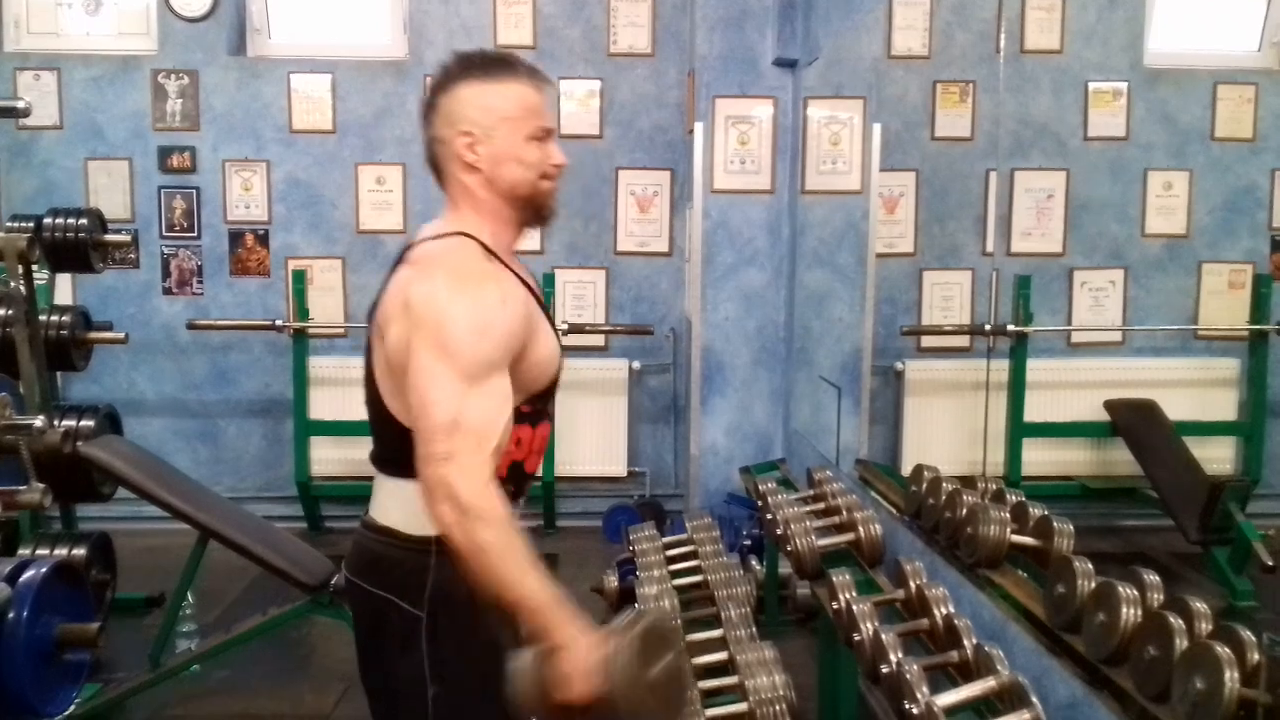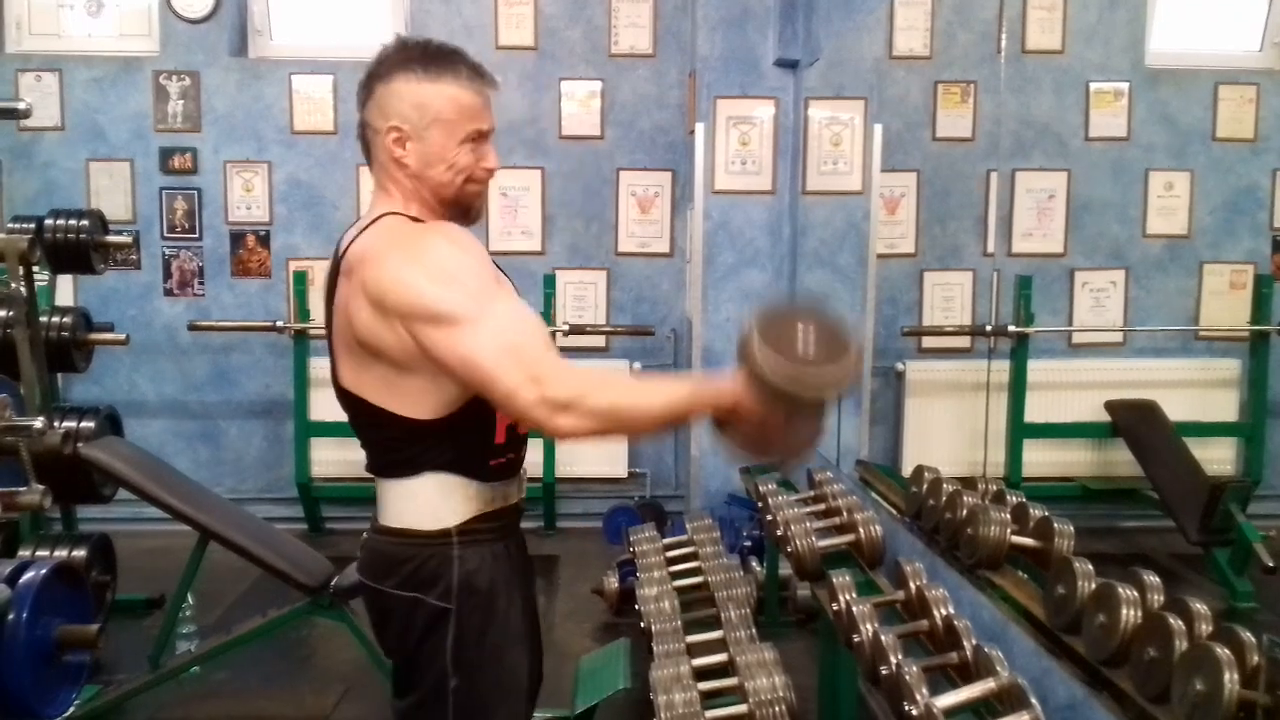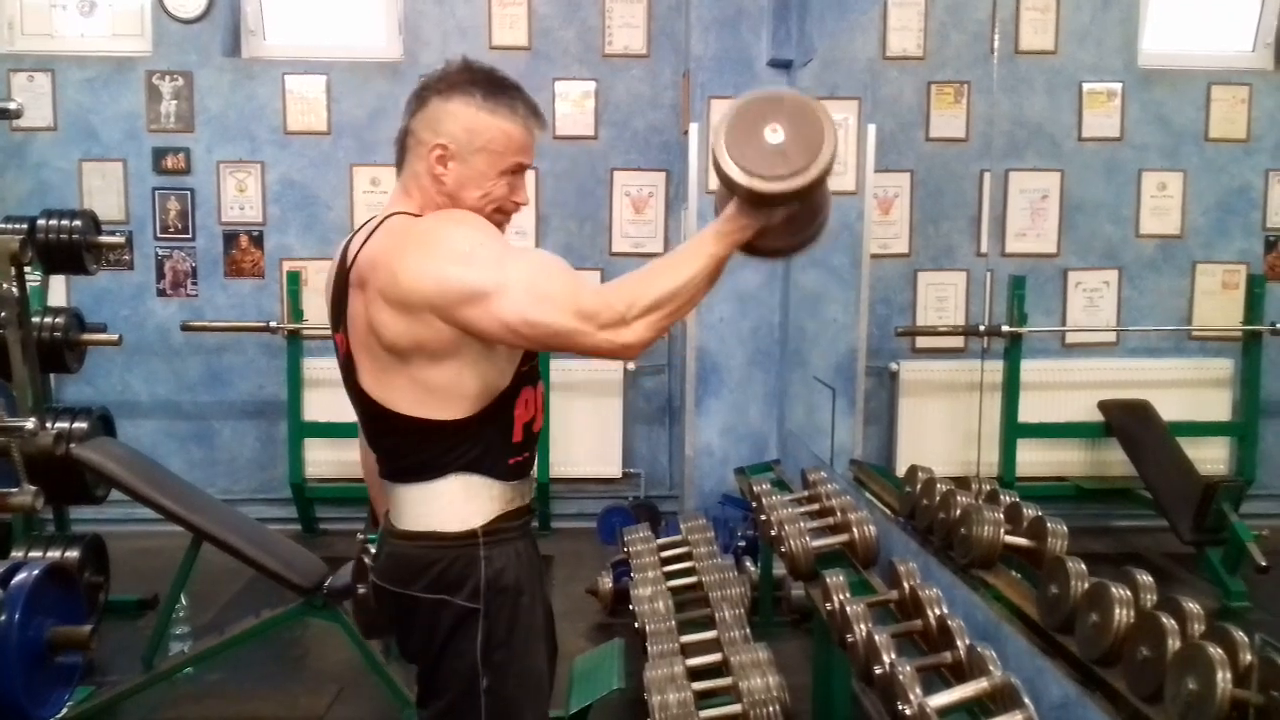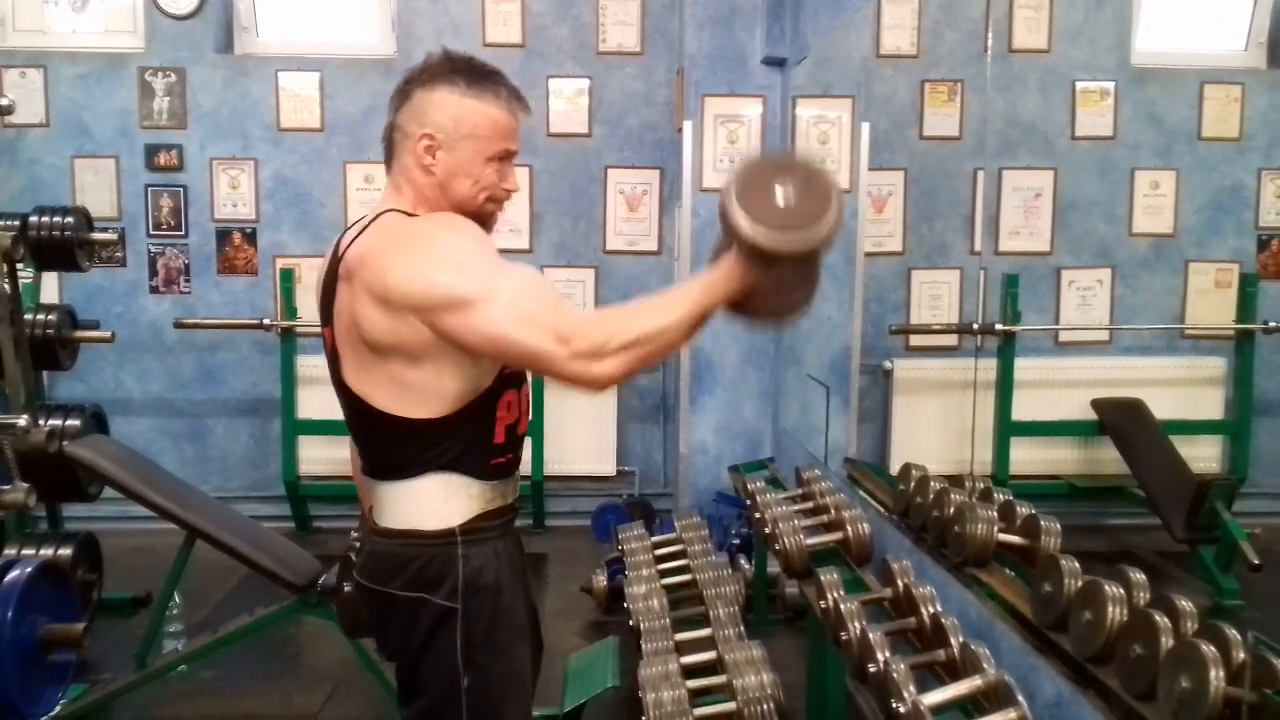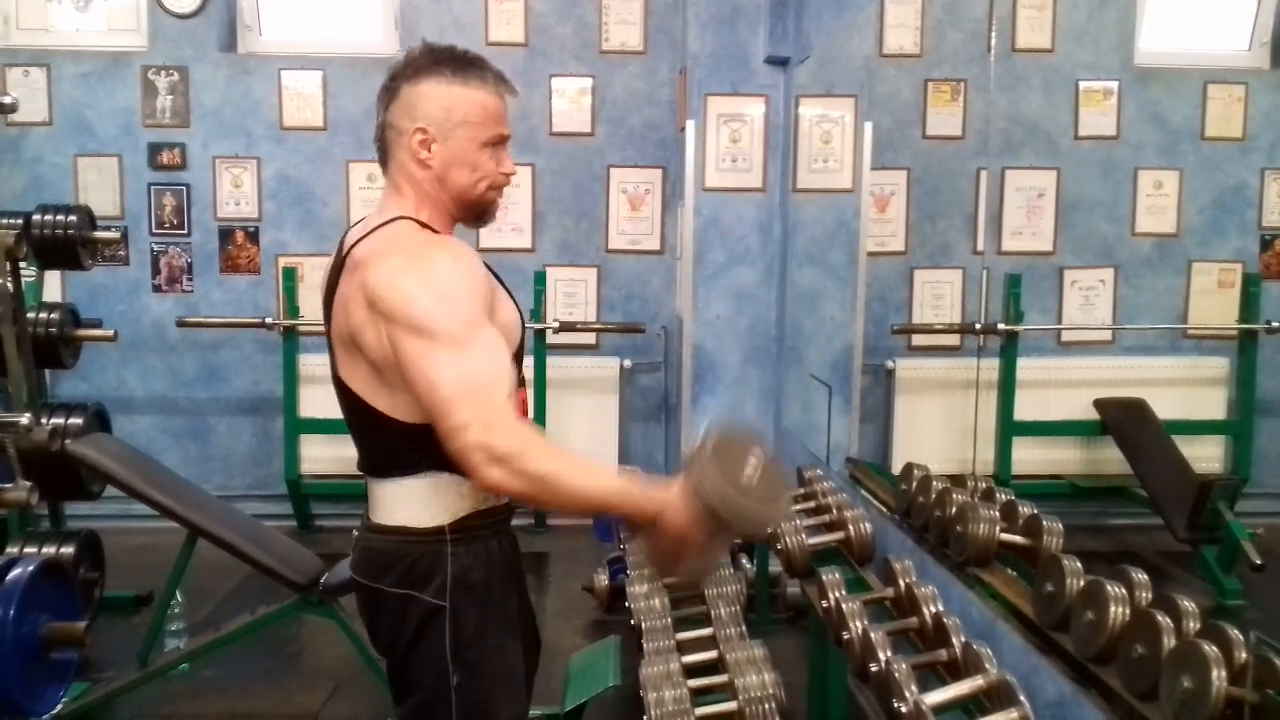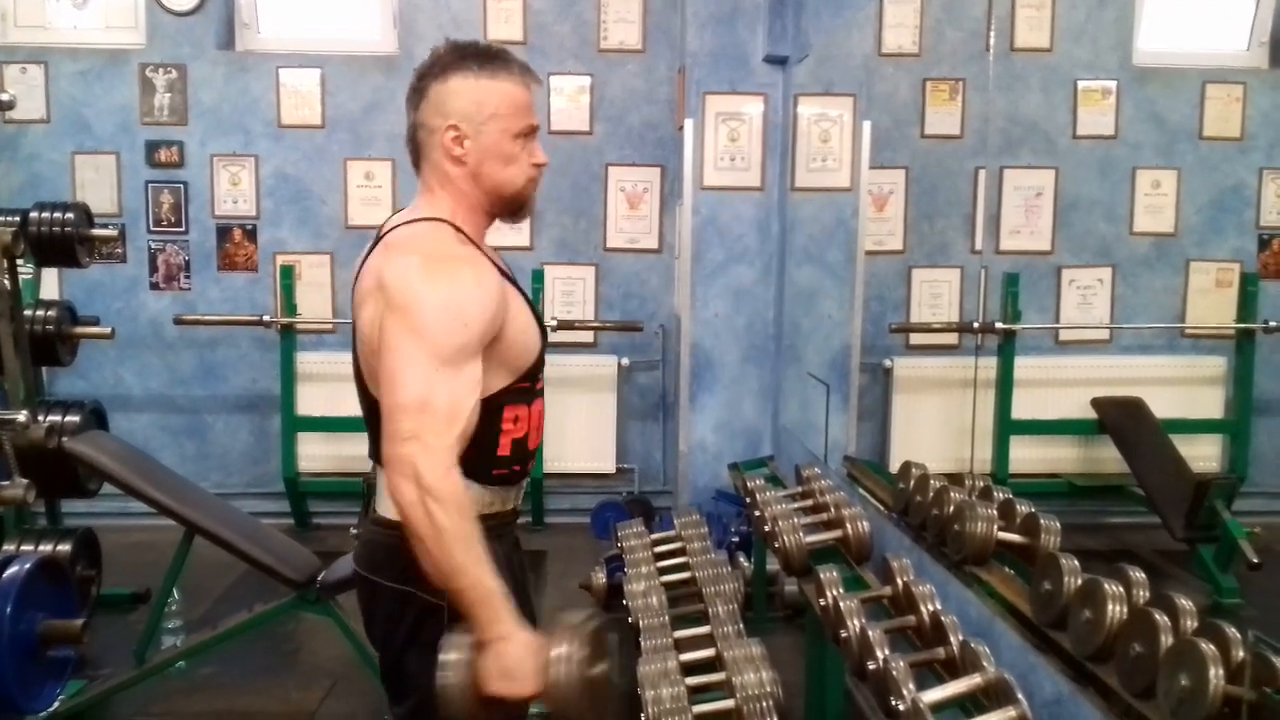
dt=0.3s
person 1, frame 1
left shoulder: (464, 260)
right shoulder: (463, 286)
right elbow: (461, 492)
right wrist: (564, 633)
left hip: (448, 558)
right hip: (426, 573)
person 1, frame 2
left shoulder: (387, 249)
right shoulder: (417, 258)
right elbow: (558, 399)
right wrist: (720, 394)
left hip: (444, 548)
right hip: (447, 564)
person 1, frame 3
left shoulder: (378, 251)
right shoulder: (435, 251)
right elbow: (610, 323)
left wrist: (397, 540)
right wrist: (737, 225)
left hip: (437, 550)
right hip: (469, 565)
person 1, frame 4
left shoulder: (373, 250)
right shoulder: (425, 251)
right elbow: (586, 351)
left wrist: (380, 542)
right wrist: (728, 276)
left hip: (429, 551)
right hip: (449, 566)
person 1, frame 5
left shoulder: (386, 250)
right shoulder: (418, 265)
right elbow: (497, 452)
right wrist: (655, 502)
left hip: (441, 551)
right hip: (442, 565)
person 1, frame 6
left shoulder: (434, 250)
right shoulder: (439, 272)
right elbow: (423, 474)
right wrist: (503, 630)
left hip: (456, 550)
right hip: (435, 571)
